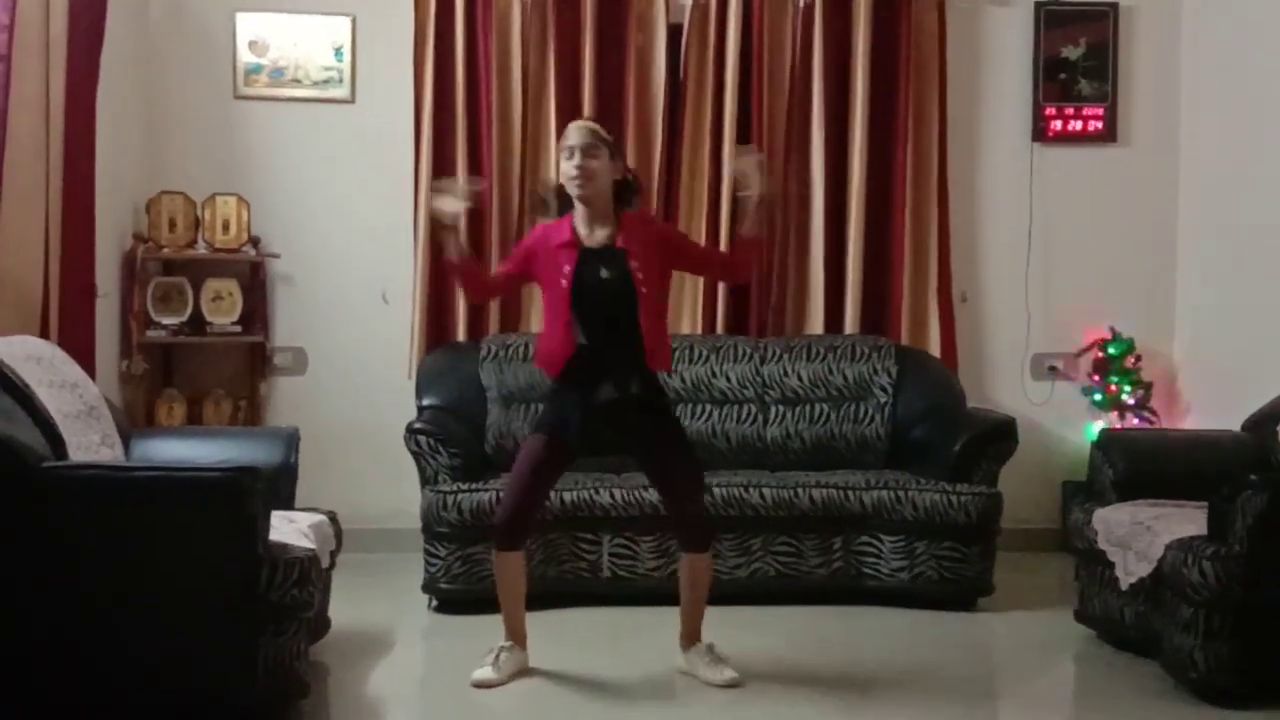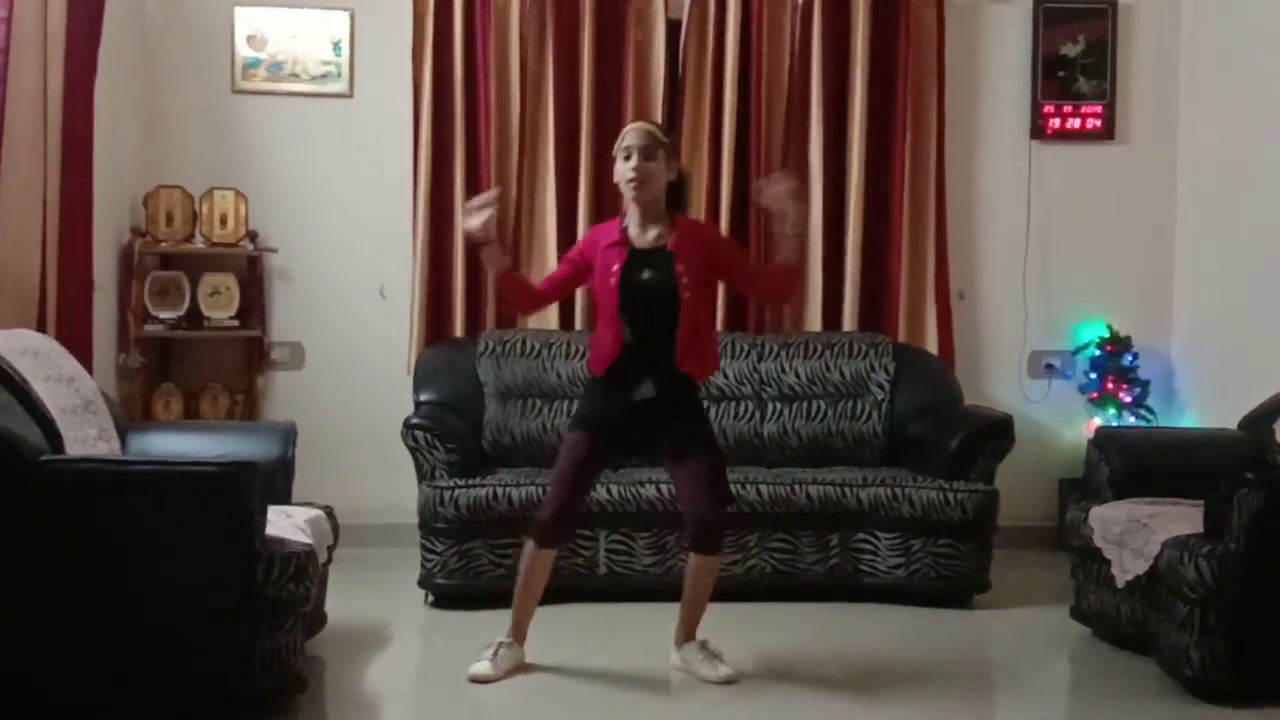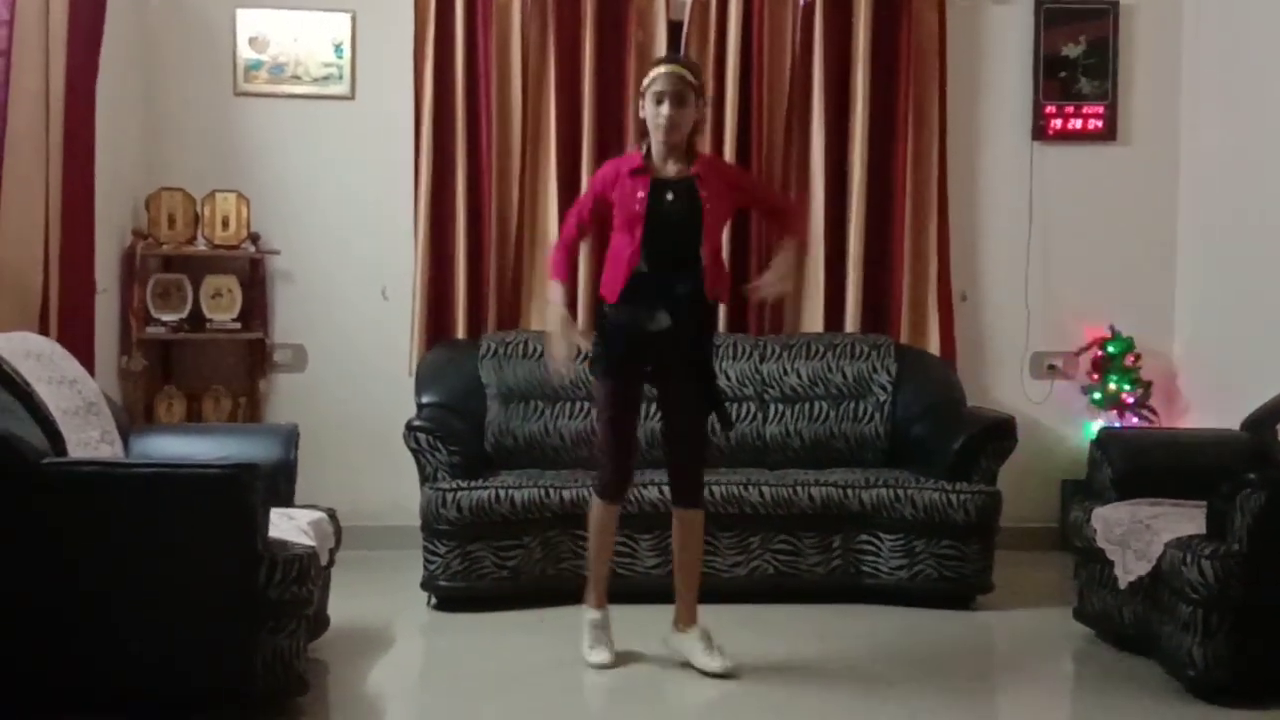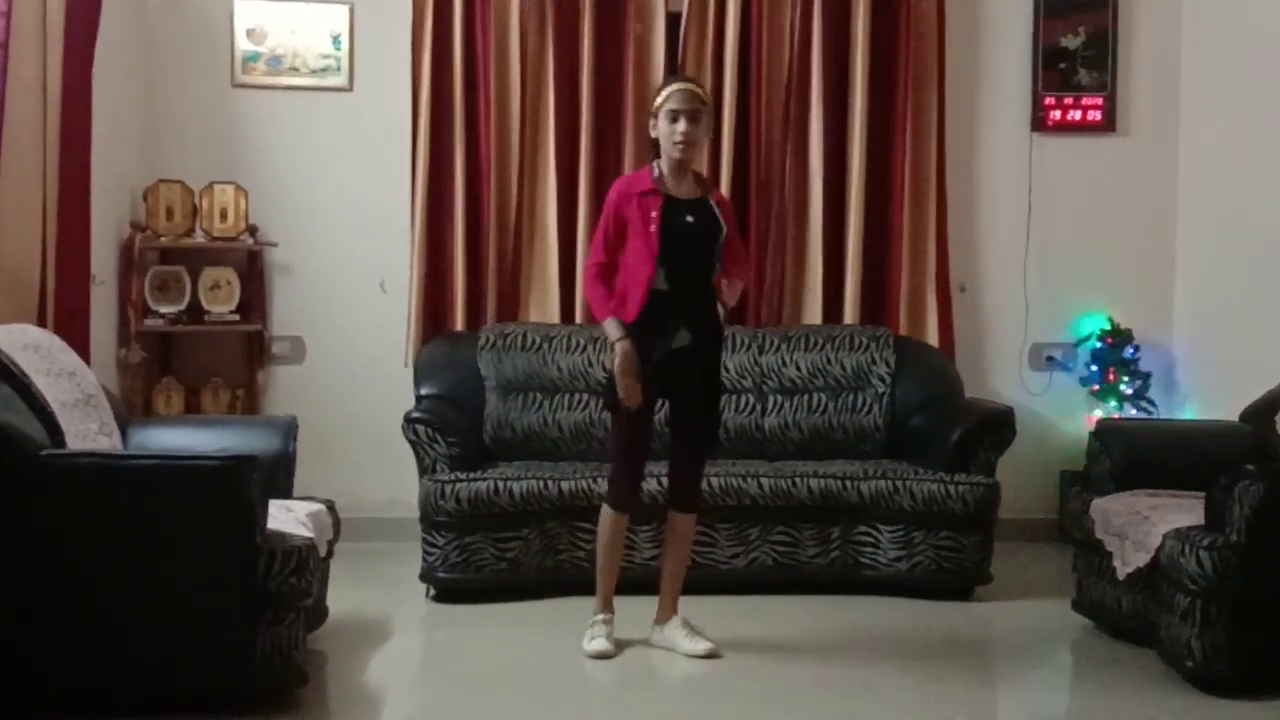
dt=0.3s
person 1, frame 1
left shoulder: (652, 236)
right shoulder: (546, 240)
left elbow: (732, 271)
right elbow: (481, 288)
left wrist: (751, 209)
right wrist: (450, 234)
left hip: (640, 397)
right hip: (573, 396)
left knee: (694, 519)
right knee: (509, 516)
left ankle: (692, 645)
right ankle: (513, 647)
person 1, frame 2
left shoulder: (699, 241)
right shoulder: (597, 247)
left elbow: (776, 292)
right elbow: (527, 299)
left wrist: (785, 225)
right wrist: (487, 245)
left hip: (676, 401)
right hip: (610, 396)
left knee: (710, 519)
right knee: (552, 517)
left ankle: (687, 641)
right ankle: (512, 641)
person 1, frame 3
left shoulder: (719, 176)
right shoulder: (617, 175)
left elbow: (785, 212)
right elbow: (568, 238)
left wrist: (783, 263)
right wrist: (559, 311)
left hip: (687, 335)
right hip: (623, 330)
left knee: (686, 476)
right knee: (614, 470)
left ankle: (686, 625)
right ankle: (596, 612)
person 1, frame 4
left shoulder: (715, 200)
right shoulder: (630, 190)
left elbow: (735, 259)
right elbow: (597, 271)
left wrist: (732, 286)
right wrist: (618, 340)
left hip: (699, 350)
right hip: (645, 347)
left knee: (687, 484)
right knee: (625, 483)
left ankle: (668, 616)
right ankle: (601, 615)
